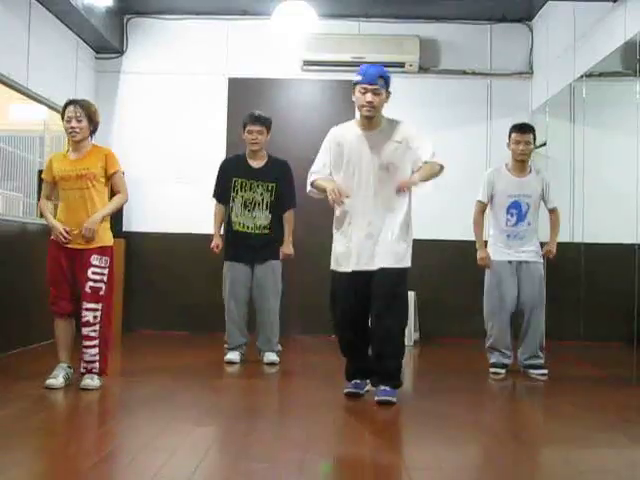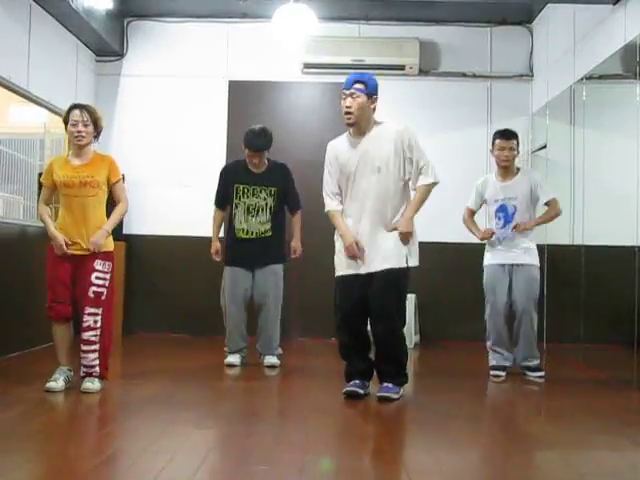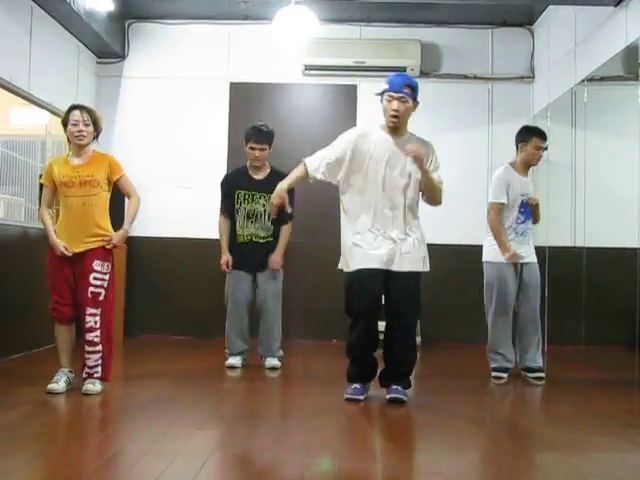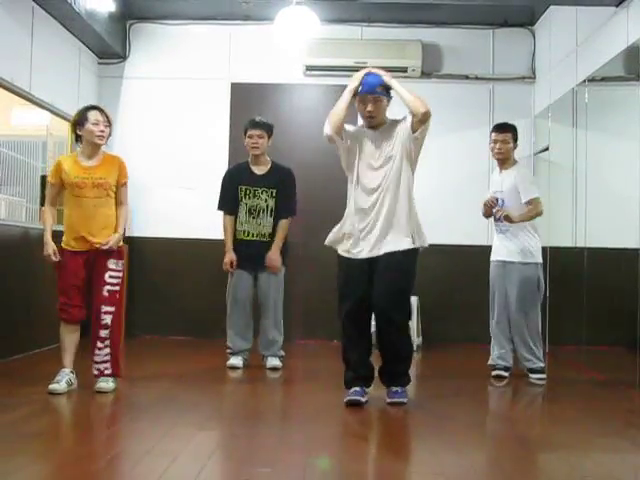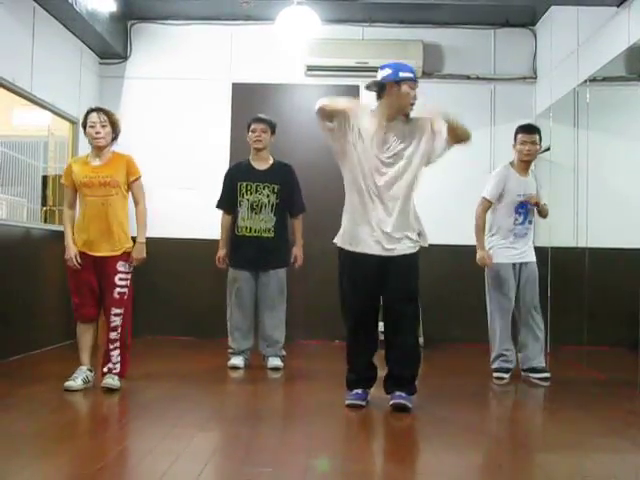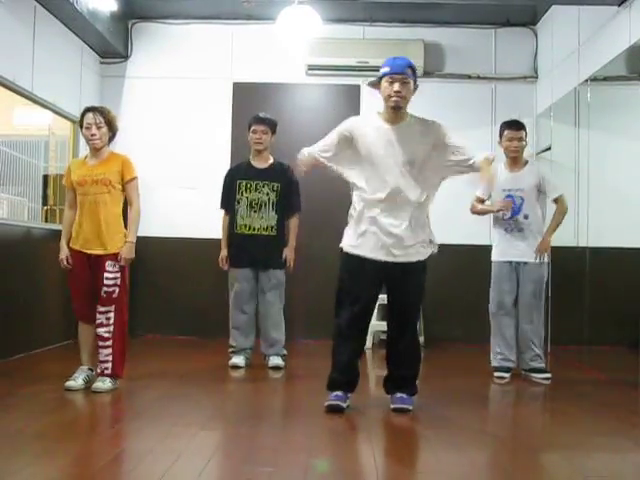
dt=0.5s
person 1, frame 1
left shoulder: (402, 132)
right shoulder: (338, 135)
left elbow: (435, 165)
right elbow: (314, 178)
left wrist: (415, 177)
right wrist: (327, 184)
left hip: (390, 244)
right hip: (349, 244)
left knee: (389, 313)
right knee: (348, 314)
left ankle: (387, 379)
right ankle: (358, 373)
person 1, frame 2
left shoulder: (398, 136)
right shoulder: (335, 148)
left elbow: (426, 179)
right elbow: (332, 199)
left wrist: (408, 216)
right wrist: (344, 232)
left hip: (389, 248)
right hip: (352, 251)
left knee: (387, 315)
right knee: (348, 316)
left ankle: (391, 378)
right ankle: (357, 375)
person 1, frame 3
left shoulder: (423, 148)
right shoulder: (358, 138)
left elbow: (435, 199)
right elbow: (315, 164)
left wrist: (422, 168)
right wrist: (283, 186)
left hip: (406, 249)
right hip: (363, 247)
left knee: (404, 317)
right knee: (363, 314)
left ankle: (396, 380)
right ankle: (359, 378)
person 1, frame 4
left shoulder: (405, 134)
right shoulder: (351, 137)
left elbow: (423, 111)
right elbow: (330, 129)
left wrist: (391, 82)
right wrist: (350, 88)
left hip: (397, 241)
right hip: (354, 242)
left knee: (390, 308)
right knee: (352, 313)
left ankle: (395, 380)
right ankle: (357, 381)
person 1, frame 5
left shoulder: (420, 129)
right shoulder: (353, 123)
left elbow: (463, 137)
right elbow: (323, 108)
left wrist: (446, 120)
right wrist: (358, 107)
left hip: (402, 241)
right hip: (358, 240)
left knee: (403, 316)
right knee: (359, 316)
left ankle: (401, 386)
right ankle: (359, 383)
person 1, frame 6
left shoulder: (432, 132)
right shoulder: (356, 128)
left elbow: (464, 160)
right elbow: (317, 153)
left wrist: (485, 164)
right wrist: (304, 158)
left hip: (410, 244)
right hip: (363, 241)
left knee: (405, 320)
right knee: (351, 317)
left ankle: (401, 387)
right ankle: (340, 386)
person 2, frame 1
left shoulder: (105, 155)
right shoulder: (55, 161)
left elbow: (122, 194)
right elbow: (44, 199)
left wrist: (98, 216)
right wrist: (52, 222)
left hip: (96, 243)
right hip: (62, 242)
left knee: (92, 307)
right knee: (61, 304)
left ankle: (92, 369)
right ankle: (64, 366)
person 2, frame 2
left shoulder: (107, 163)
right shoulder: (55, 165)
left elbow: (122, 203)
right elbow: (43, 204)
left wrist: (104, 232)
right wrist: (53, 232)
left hip: (97, 249)
right hip: (63, 248)
left knee: (94, 311)
right knee: (59, 309)
left ankle: (93, 372)
right ankle: (64, 369)
person 2, frame 3
left shoulder: (107, 162)
right shoulder: (55, 166)
left elbow: (133, 197)
right elbow: (45, 207)
left wrist: (124, 230)
right wrist: (52, 237)
left hip: (98, 247)
right hip: (63, 248)
left knee: (95, 311)
right knee: (62, 311)
left ankle: (95, 374)
right ankle: (65, 371)
person 2, frame 4
left shoulder: (116, 164)
right shoulder: (63, 164)
left elbow: (123, 205)
right elbow: (50, 205)
left wrist: (119, 234)
right wrist: (47, 239)
left hip: (108, 248)
right hip: (73, 248)
left knee: (106, 310)
right knee: (71, 311)
left ankle: (105, 372)
right ankle: (67, 373)
person 2, frame 5
left shoulder: (125, 163)
right shoulder: (74, 167)
left elbow: (140, 204)
right elbow: (69, 208)
left wrist: (141, 242)
right wrist: (69, 243)
left hip: (118, 249)
right hip: (84, 249)
left knee: (116, 311)
right knee: (85, 310)
left ankle: (114, 370)
right ankle: (85, 369)
person 2, frame 6
left shoulder: (121, 162)
right shoulder: (74, 167)
left elbow: (134, 205)
right elbow: (70, 208)
left wrist: (130, 242)
right wrist: (63, 243)
left hip: (112, 248)
right hip: (81, 248)
left knee: (108, 311)
right knee: (84, 310)
left ankle: (108, 372)
right ankle: (86, 368)
person 3, frame 1
left shoulder: (541, 179)
right shoulder: (494, 176)
left elbow: (553, 212)
right elbow: (479, 212)
left wrist: (553, 241)
right wrist: (481, 248)
left hip: (531, 255)
right hip: (499, 255)
left knee: (535, 308)
right knee: (499, 309)
left ankle: (531, 358)
right ankle: (499, 357)
person 3, frame 2
left shoulder: (530, 178)
right shoulder: (484, 184)
left elbow: (555, 208)
right elbow: (467, 215)
left wrist: (532, 223)
right wrist: (479, 234)
left hip: (525, 258)
right hip: (495, 259)
left knee: (525, 308)
right knee: (495, 310)
left ankle: (528, 360)
right ankle: (500, 359)
person 3, frame 3
left shoulder: (529, 180)
right shoulder: (503, 175)
right elbow: (493, 215)
left wrist: (536, 207)
right wrist: (505, 250)
left hip: (527, 257)
right hip: (499, 257)
left knee: (530, 312)
right knee: (501, 311)
left ankle: (531, 362)
right ankle: (501, 362)
person 3, frame 4
left shoulder: (522, 173)
right shoulder: (495, 175)
left elbow: (537, 208)
left wrist: (515, 218)
right wrist: (487, 208)
left hip: (524, 255)
right hip: (499, 254)
left knee: (523, 309)
right knee: (499, 309)
left ankle: (533, 363)
right ankle: (501, 360)
person 3, frame 5
left shoulder: (533, 179)
right shoulder: (502, 174)
left elbow: (545, 214)
right elbow: (481, 209)
left wrist: (538, 203)
right wrist: (481, 248)
left hip: (526, 256)
right hip: (500, 256)
left knee: (530, 310)
right knee: (501, 310)
left ankle: (533, 363)
right ankle: (502, 363)
person 3, frame 6
left shoulder: (537, 171)
right shoulder: (493, 172)
left elbow: (561, 204)
right elbow: (474, 206)
left wrist: (548, 234)
right wrist: (491, 209)
left hip: (533, 255)
right hip: (502, 254)
left knee: (531, 310)
right knee: (501, 308)
left ankle: (533, 362)
right ankle: (503, 361)
person 4, frame 1
left shoulder: (281, 168)
right shoulder: (229, 165)
left elbow: (288, 209)
right elbow: (221, 203)
left wrist: (288, 242)
right wrist: (217, 234)
left hip: (269, 248)
right hip: (236, 247)
left knee: (268, 300)
right knee: (235, 299)
left ankle: (269, 348)
right ankle: (235, 346)
person 4, frame 2
left shoulder: (281, 172)
right shoulder: (230, 171)
left elbow: (294, 208)
right elbow: (220, 208)
left wrist: (296, 238)
right wrist: (215, 239)
left hip: (270, 252)
right hip: (237, 250)
left knee: (270, 303)
right knee: (233, 302)
left ankle: (270, 351)
right ankle: (235, 349)
person 4, frame 3
left shoulder: (282, 180)
right shoulder: (232, 179)
left elbow: (286, 222)
right elbow: (225, 218)
left wrist: (279, 252)
right wrist: (225, 251)
left hip: (269, 255)
right hip: (239, 256)
left knee: (271, 306)
right knee: (236, 305)
left ankle: (270, 353)
right ankle: (236, 351)
person 4, frame 4
left shoulder: (284, 175)
right shoulder: (234, 174)
left elbow: (286, 217)
right elbow: (228, 215)
left wrist: (276, 249)
right wrist: (229, 249)
left hip: (270, 253)
right hip: (241, 254)
left knee: (272, 304)
right knee: (237, 302)
left ankle: (272, 353)
right ankle: (238, 351)
person 4, frame 5
left shoulder: (285, 172)
right shoulder: (235, 172)
left elbow: (296, 213)
right elbow: (227, 213)
left wrist: (298, 245)
right wrist: (222, 246)
left hip: (274, 252)
right hip: (241, 251)
left knee: (273, 304)
right knee: (240, 303)
left ankle: (273, 352)
right ankle: (239, 351)
person 4, frame 6
left shoulder: (285, 173)
right shoulder: (235, 172)
left elbow: (293, 214)
right elbow: (228, 213)
left wrist: (291, 246)
right wrist: (224, 247)
left hip: (273, 252)
right hip: (241, 251)
left knee: (272, 303)
right knee: (241, 303)
left ankle: (274, 352)
right ankle: (240, 350)
